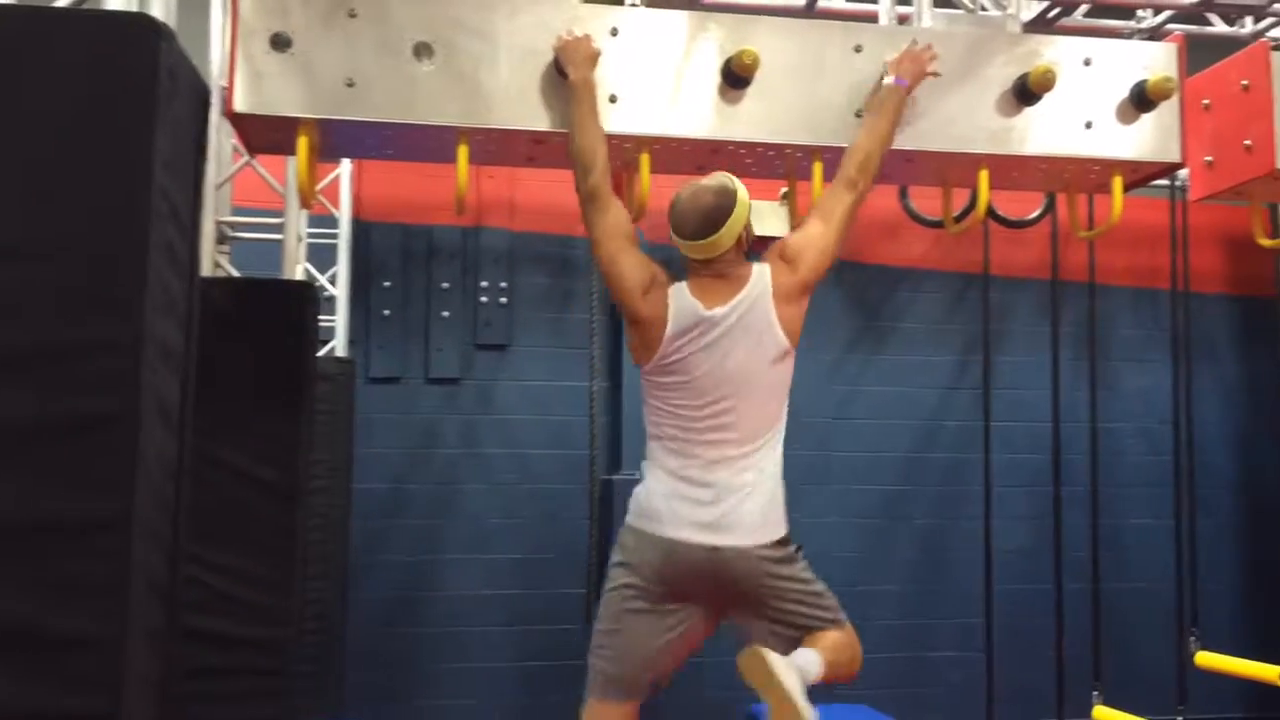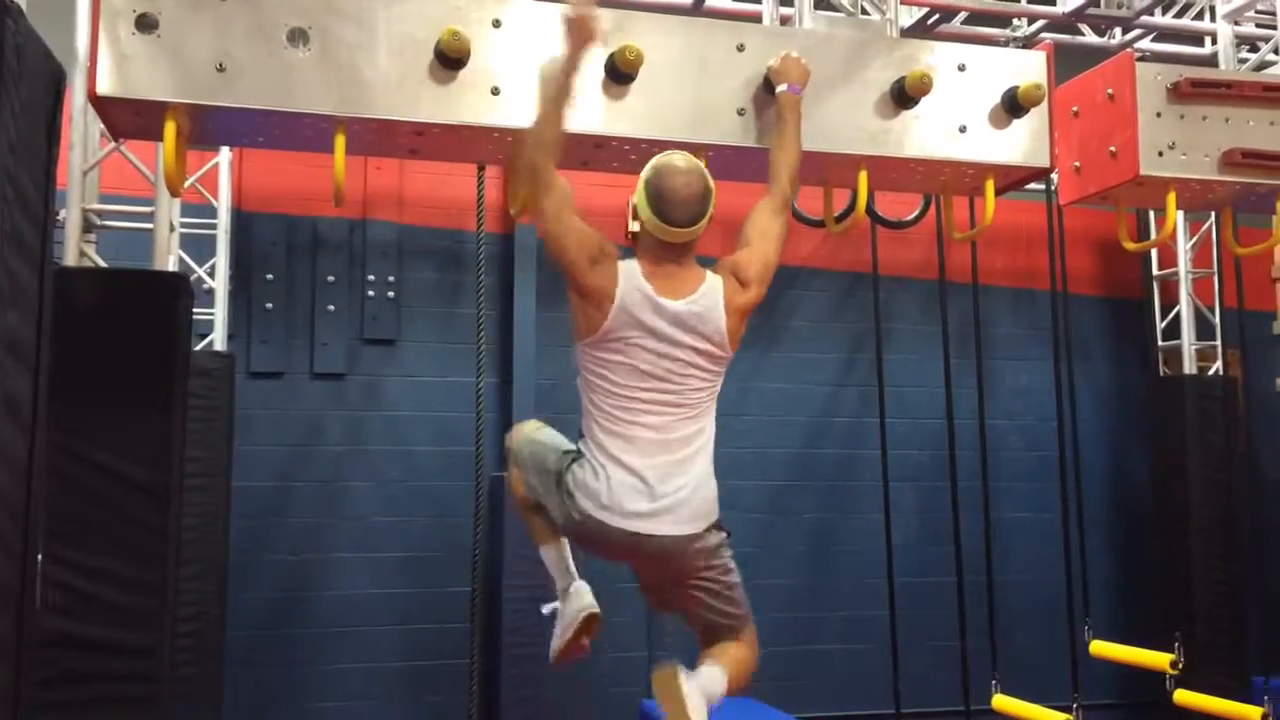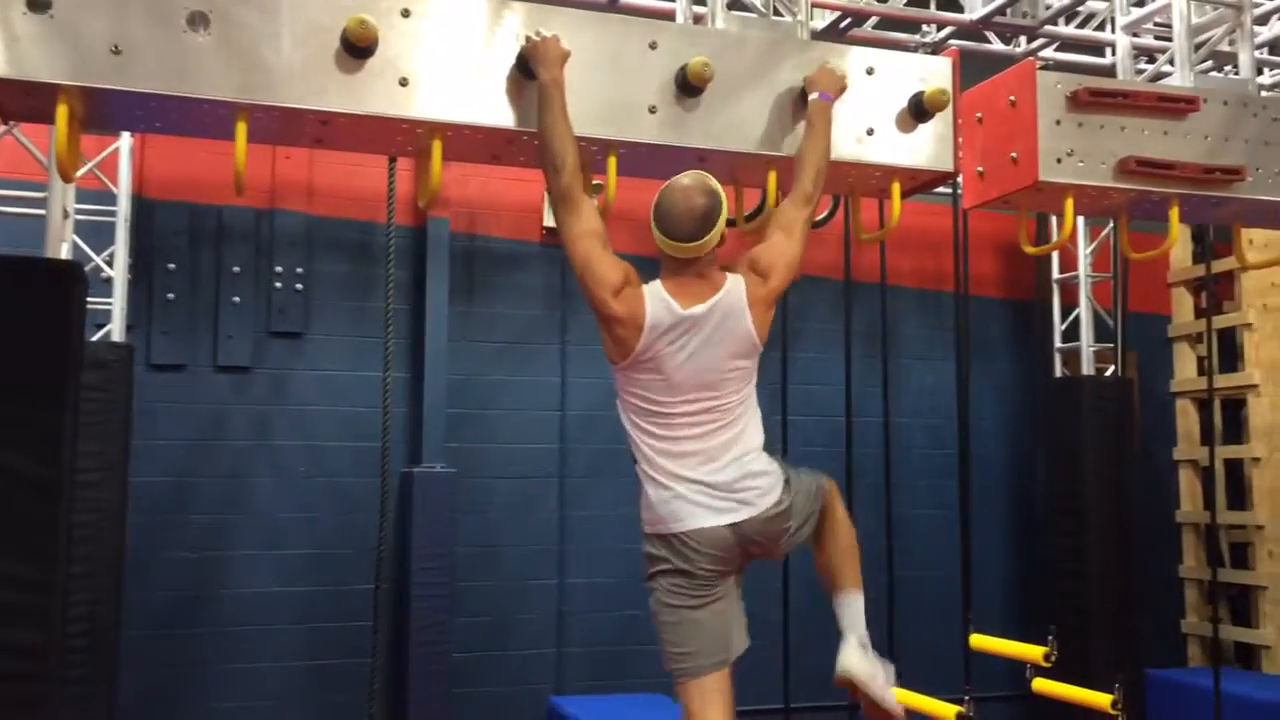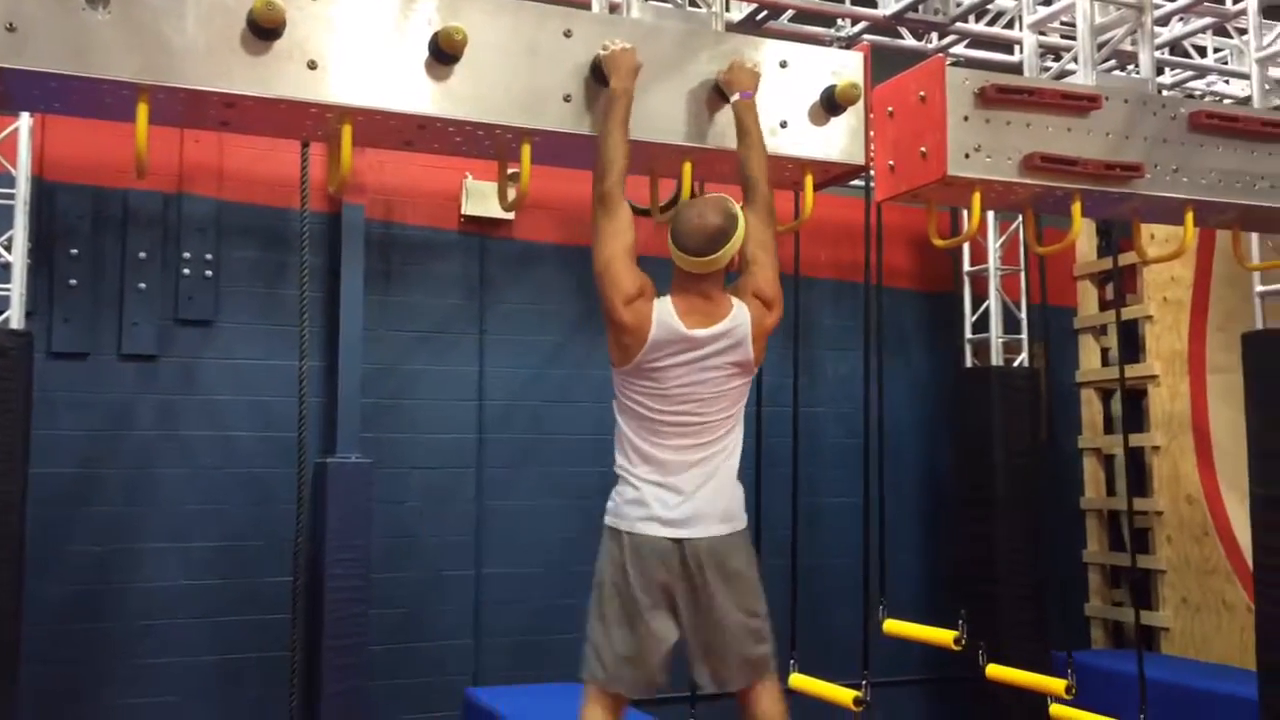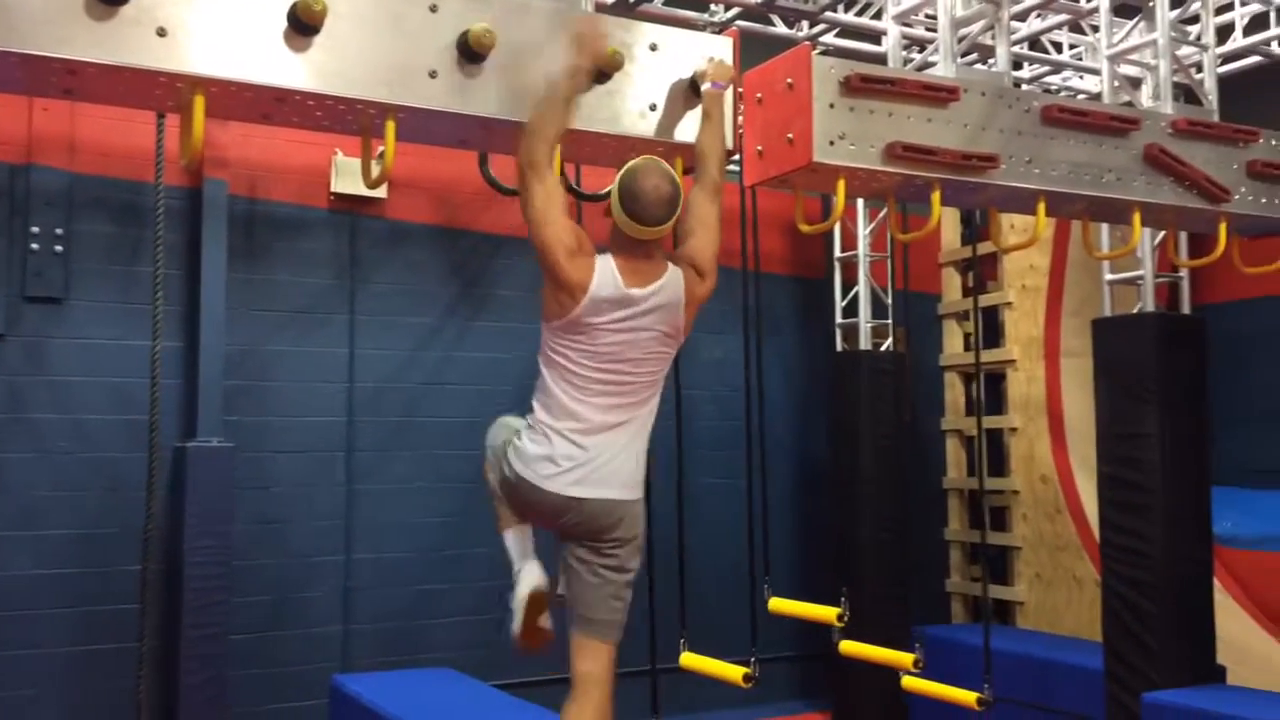
dt=1s
person 1, frame 1
left shoulder: (648, 304)
right shoulder: (782, 288)
left elbow: (595, 189)
right elbow: (851, 180)
left wrist: (580, 80)
right wrist: (897, 82)
left hip: (656, 541)
right hip: (751, 547)
right knee: (843, 651)
person 1, frame 2
left shoulder: (600, 282)
right shoulder: (737, 292)
left elbow: (539, 165)
right elbow: (780, 194)
right wrist: (790, 92)
left hip: (598, 514)
right hip: (686, 529)
left knee: (523, 441)
right knee: (738, 646)
left ankle: (570, 589)
person 1, frame 3
left shoulder: (624, 307)
right shoulder: (755, 292)
left elbow: (567, 193)
right elbow: (804, 196)
left wrist: (549, 80)
right wrist: (821, 100)
left hip: (683, 535)
right hip: (764, 510)
right knee: (828, 498)
right ankle: (857, 645)
person 1, frame 4
left shoulder: (633, 316)
right shoulder: (757, 318)
left elbow: (609, 196)
right elbow: (760, 200)
left wrist: (618, 89)
right wrist: (743, 99)
left hip: (635, 536)
right hip: (718, 537)
person 1, frame 5
left shoulder: (574, 272)
right shoulder: (690, 287)
left elbow: (536, 158)
right elbow: (709, 185)
left wrist: (579, 67)
right wrist: (714, 95)
left hip: (539, 481)
right hip: (614, 500)
left knee: (502, 439)
left ankle: (526, 566)
